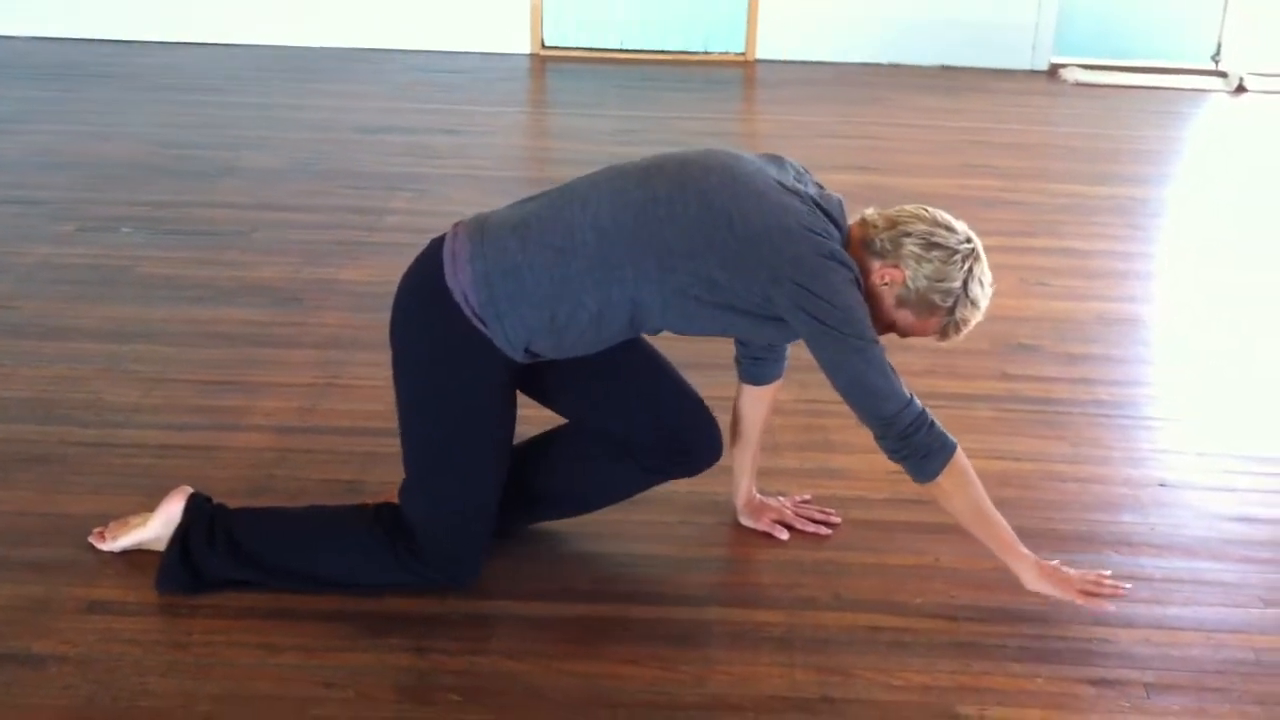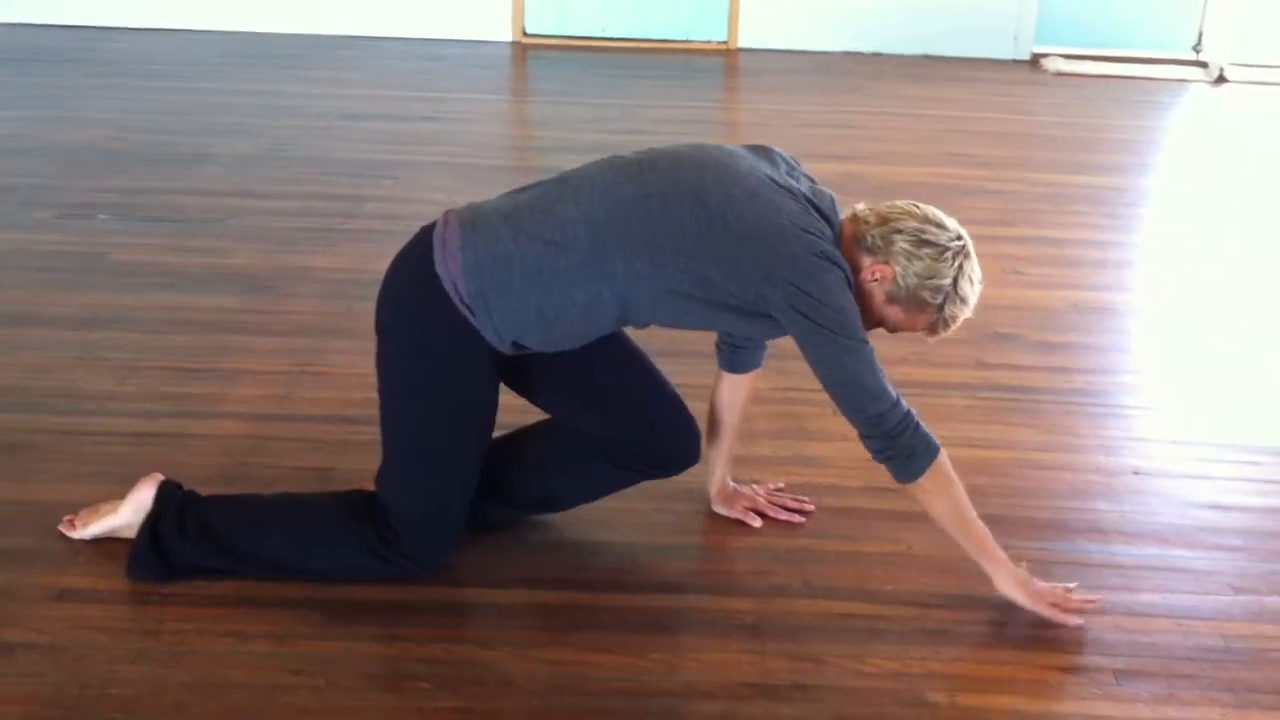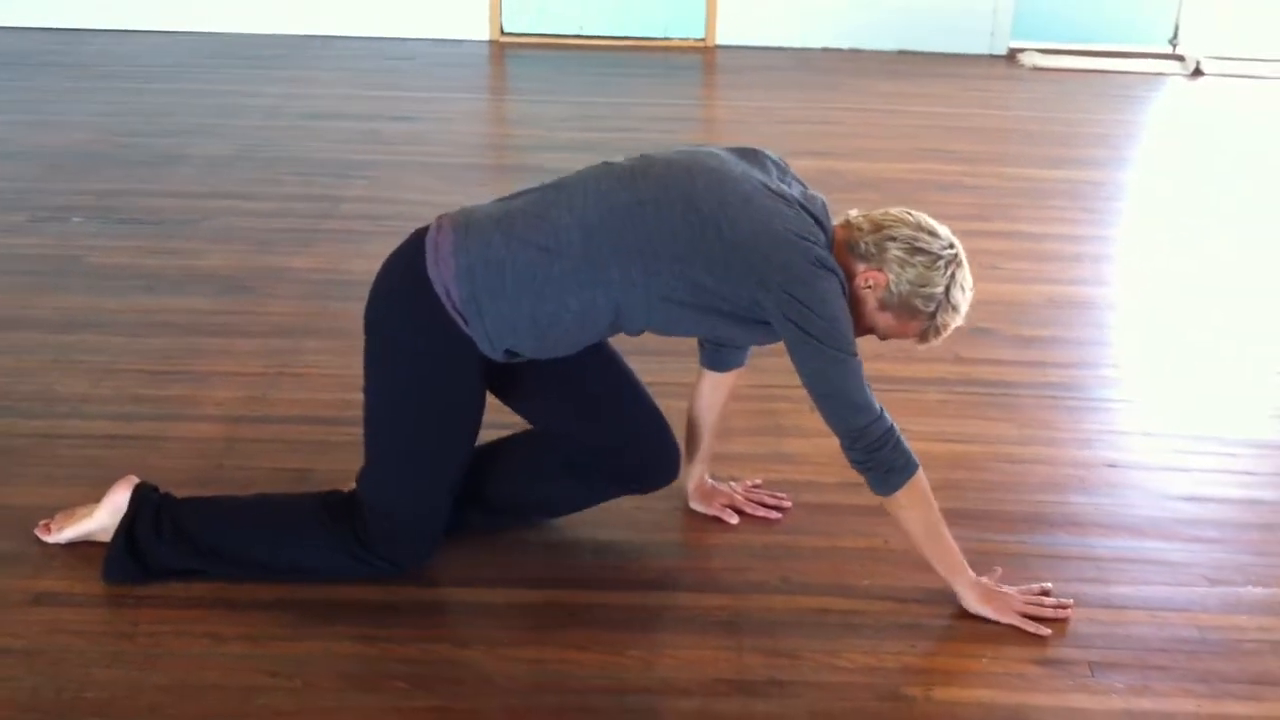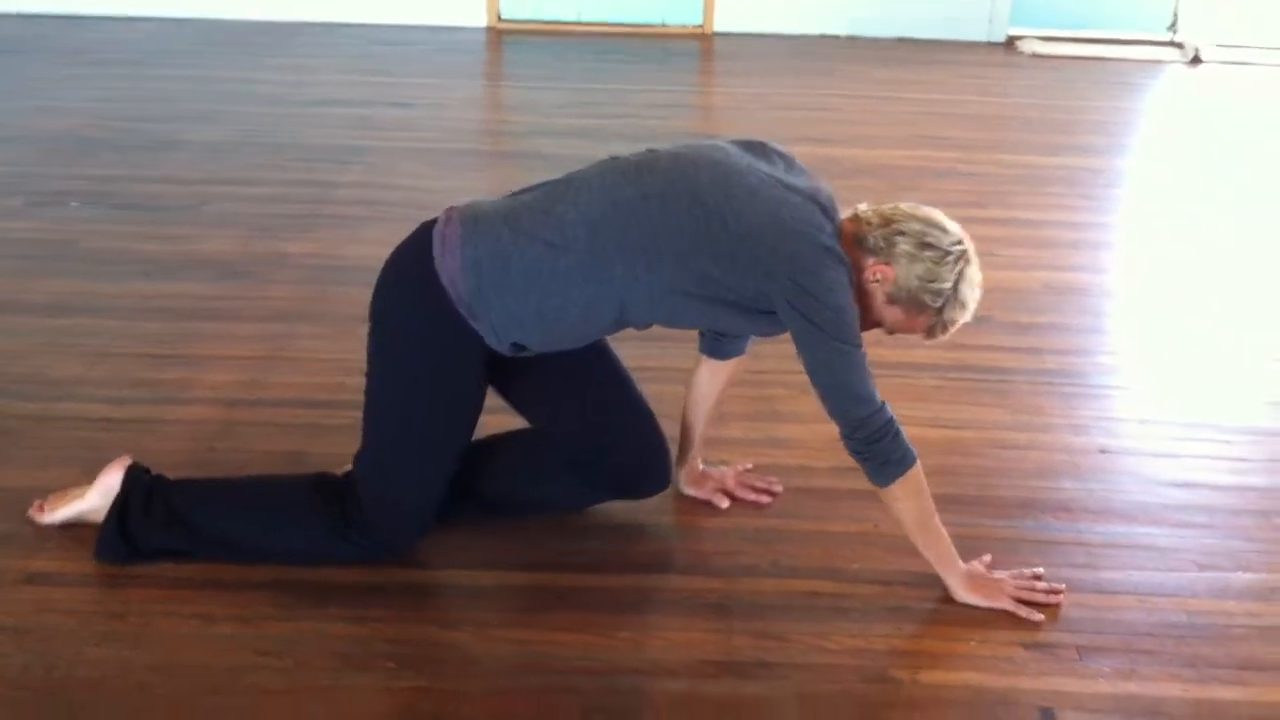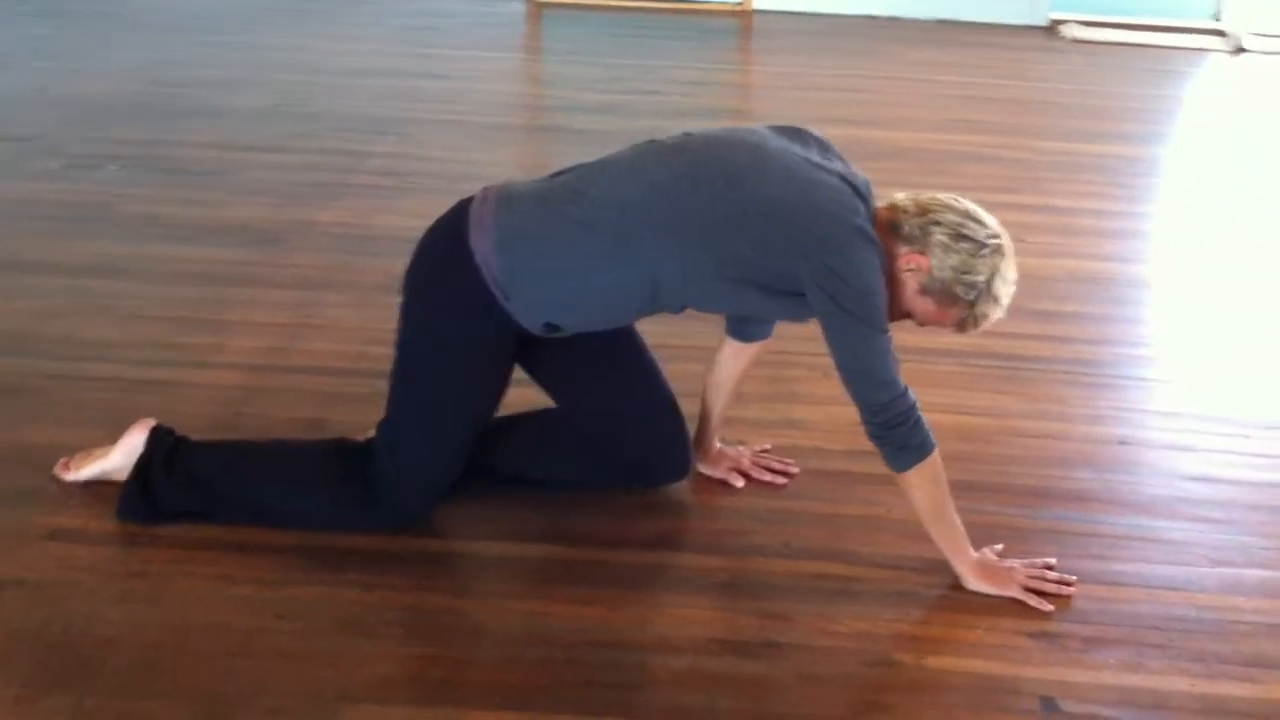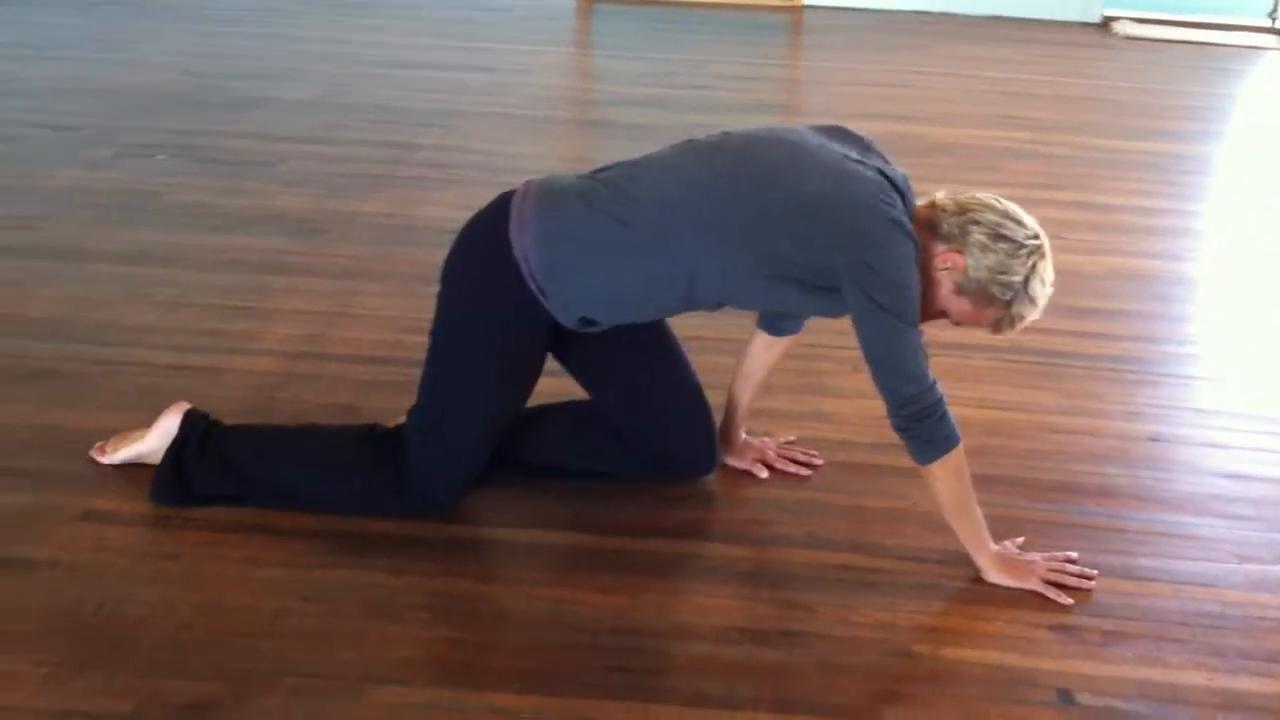
dt=0.2s
person 1, frame 1
left shoulder: (802, 206)
right shoulder: (815, 269)
left elbow: (760, 348)
right elbow: (908, 433)
left wrist: (747, 492)
right wrist: (1028, 566)
left hip: (513, 299)
right hip: (459, 314)
left knee: (684, 442)
right knee: (441, 558)
left ankle: (450, 490)
right ankle: (197, 530)
person 1, frame 2
left shoulder: (788, 190)
right shoulder: (809, 265)
left elbow: (741, 336)
right elbow: (893, 432)
left wrist: (722, 480)
right wrist: (1005, 573)
left hip: (502, 293)
right hip: (446, 302)
left knee: (661, 442)
right knee: (412, 545)
left ankle: (428, 485)
right ankle: (169, 517)
person 1, frame 3
left shoulder: (780, 191)
right shoulder: (802, 272)
left elbow: (723, 335)
right elbow: (872, 444)
left wrist: (699, 477)
right wrist: (969, 586)
left hip: (488, 296)
right hip: (436, 307)
left knee: (640, 457)
right knee: (389, 545)
left ankle: (412, 486)
right ankle: (144, 520)
person 1, frame 4
left shoulder: (786, 184)
right shoulder: (813, 264)
left elbow: (724, 322)
right elbow: (871, 433)
left wrist: (693, 462)
right wrist: (957, 575)
left hip: (491, 286)
right hip: (445, 299)
left knee: (634, 465)
right knee: (379, 527)
left ankle: (409, 468)
right ankle: (138, 503)
person 1, frame 5
left shoulder: (819, 171)
right shoulder: (842, 248)
left elbow: (748, 299)
right elbow: (893, 420)
left wrist: (710, 438)
right wrist: (968, 562)
left hip: (525, 268)
right hip: (479, 279)
left knee: (653, 454)
right knee: (394, 496)
left ankle: (426, 444)
right ankle: (161, 462)
person 1, frame 6
left shoulder: (859, 169)
right shoulder: (881, 241)
left elbow: (780, 285)
right elbow: (918, 412)
left wrist: (736, 428)
right wrist: (986, 553)
left hip: (565, 262)
right hip: (517, 271)
left knee: (682, 449)
right knee: (423, 480)
left ankle: (453, 432)
right ankle: (195, 446)
